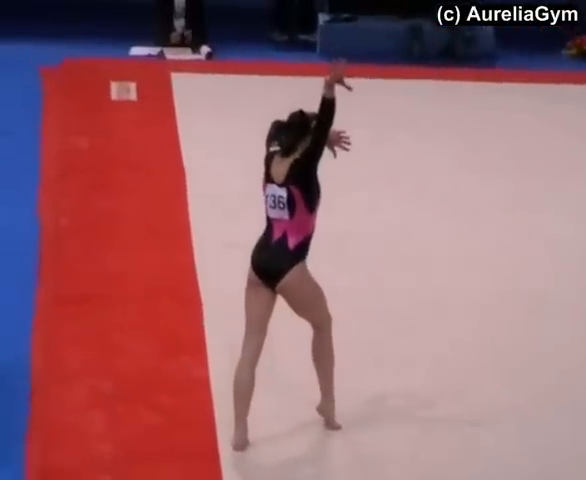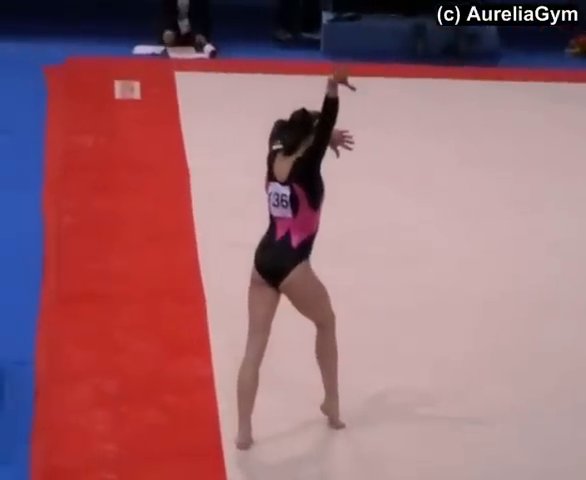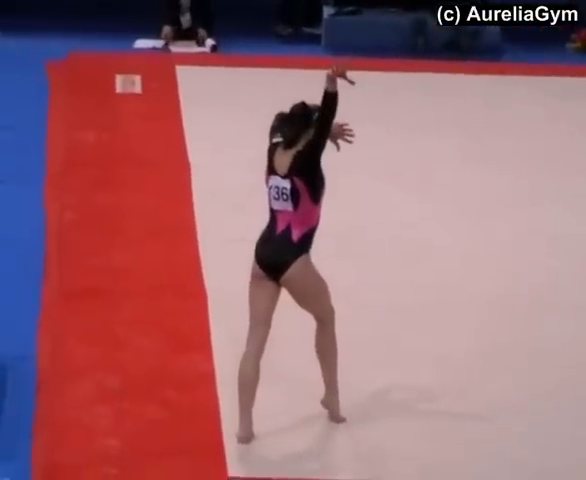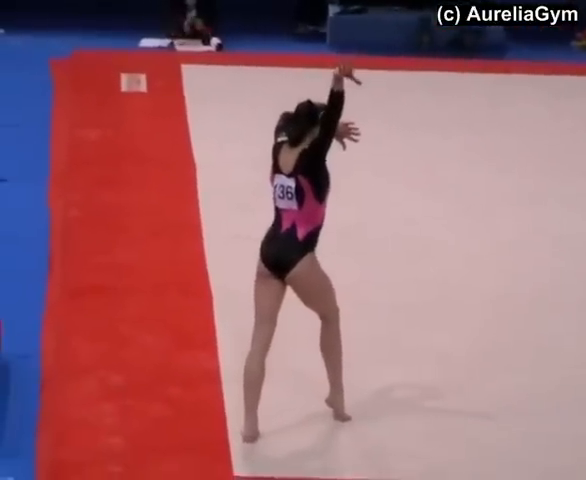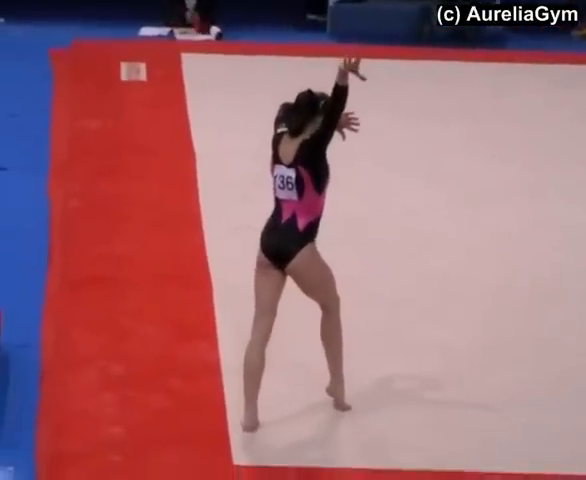
dt=0.3s
person 1, frame 1
left shoulder: (271, 160)
right shoulder: (302, 169)
left elbow: (285, 130)
right elbow: (321, 131)
left wrist: (322, 136)
right wrist: (330, 87)
left hip: (260, 261)
right hip: (288, 266)
left knee: (250, 347)
right knee: (322, 324)
left ankle: (239, 432)
right ankle: (327, 405)
person 1, frame 2
left shoulder: (274, 159)
right shoulder: (306, 166)
left elbow: (286, 131)
right elbow: (323, 131)
left wrist: (326, 136)
right wrist: (333, 89)
left hip: (263, 260)
right hip: (291, 265)
left knee: (254, 346)
right knee: (326, 324)
left ankle: (243, 430)
right ankle: (332, 404)
person 1, frame 3
left shoulder: (275, 153)
right shoulder: (306, 160)
left elbow: (294, 124)
right elbow: (323, 125)
left wrist: (327, 130)
right wrist: (332, 84)
left hip: (264, 253)
right hip: (292, 259)
left knee: (255, 340)
right knee: (326, 318)
left ankle: (244, 425)
right ankle: (332, 399)
person 1, frame 4
left shoulder: (279, 151)
right shoulder: (311, 158)
left elbow: (293, 124)
right elbow: (328, 124)
left wrist: (332, 130)
right wrist: (338, 84)
left hip: (269, 252)
right hip: (297, 256)
left knee: (260, 338)
right knee: (330, 317)
left ankle: (249, 423)
right ankle: (336, 397)
person 1, frame 5
left shoulder: (280, 141)
right shoulder: (312, 149)
left elbow: (297, 117)
right elbow: (330, 118)
left wrist: (333, 121)
right wrist: (343, 79)
left hip: (270, 241)
right hip: (297, 247)
left knee: (260, 328)
right knee: (331, 307)
left ankle: (249, 413)
right ankle: (337, 387)
